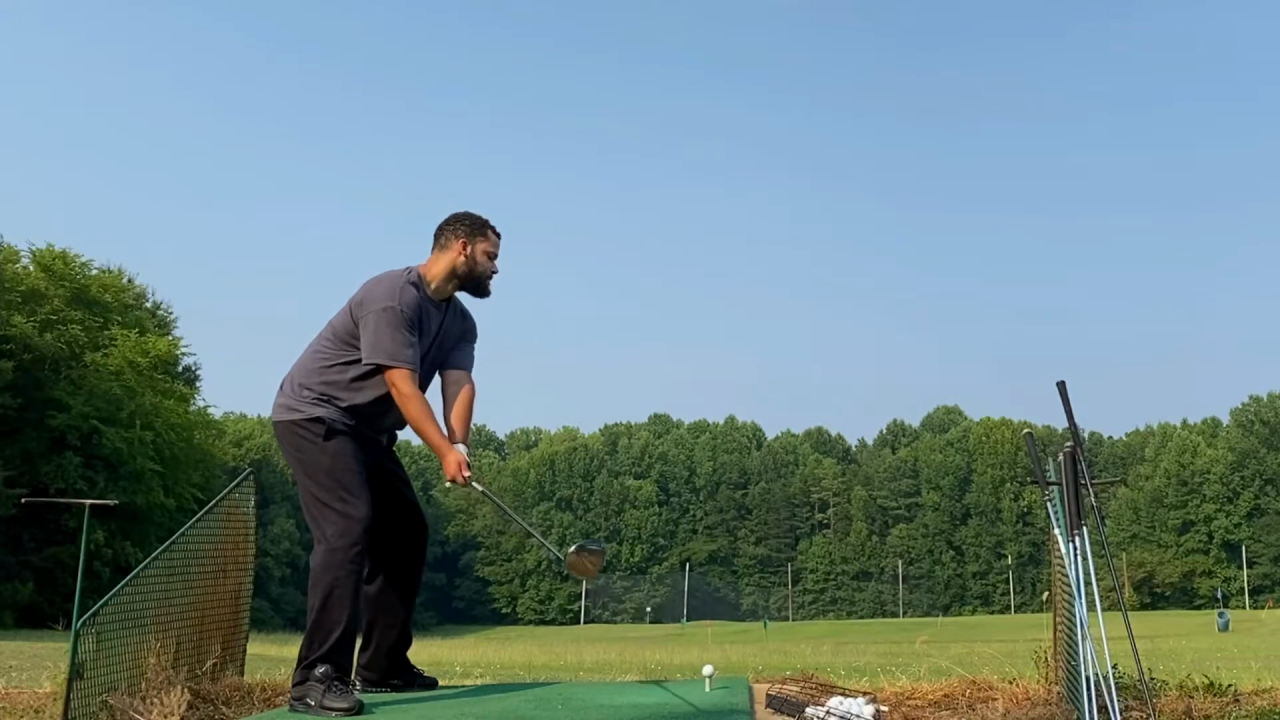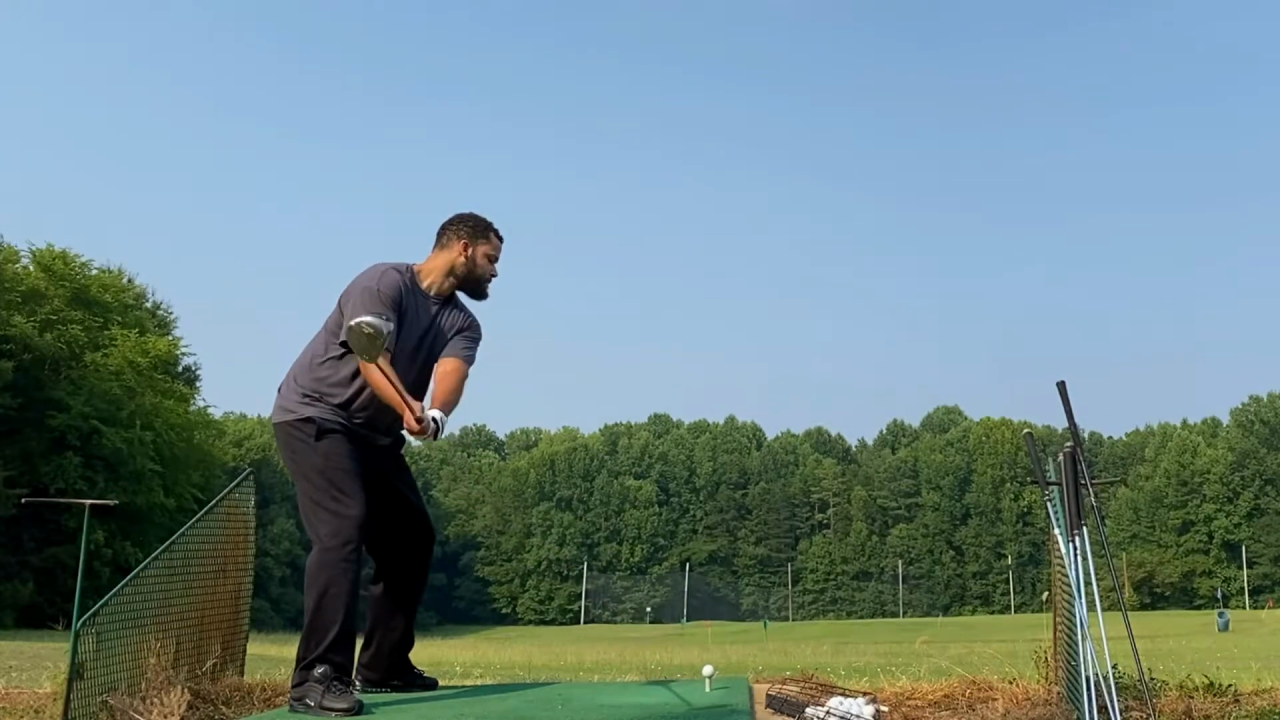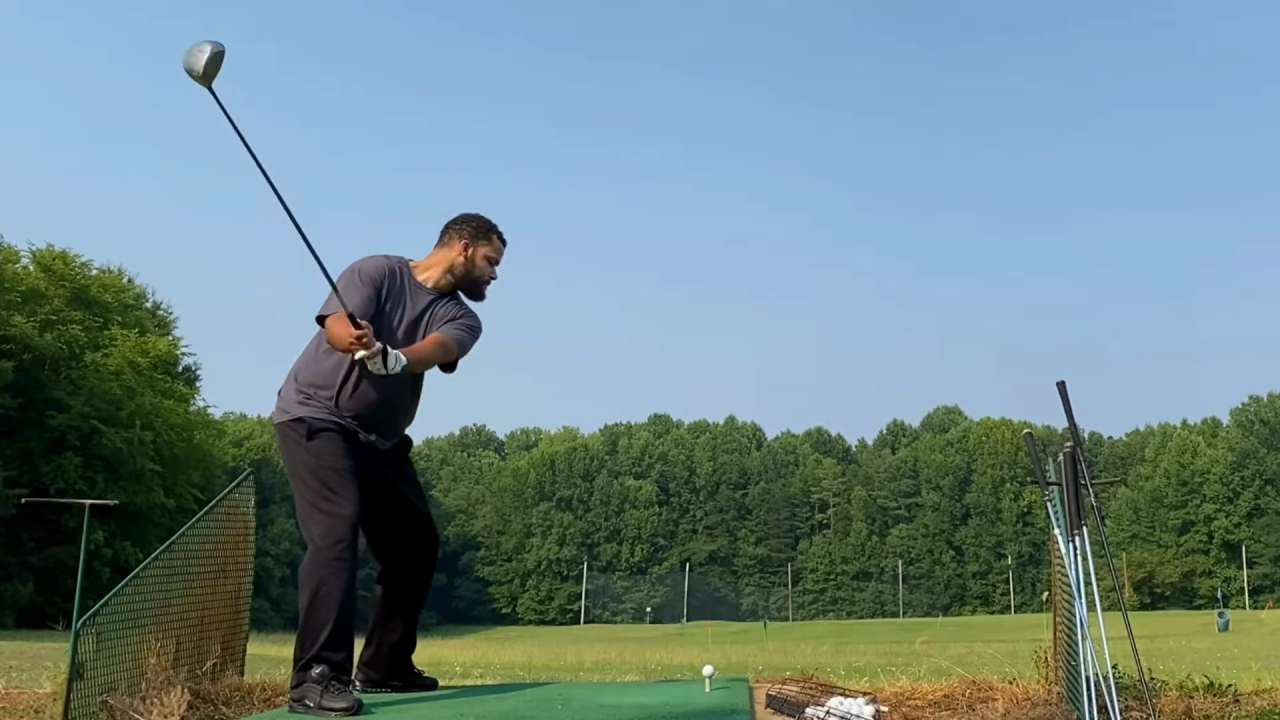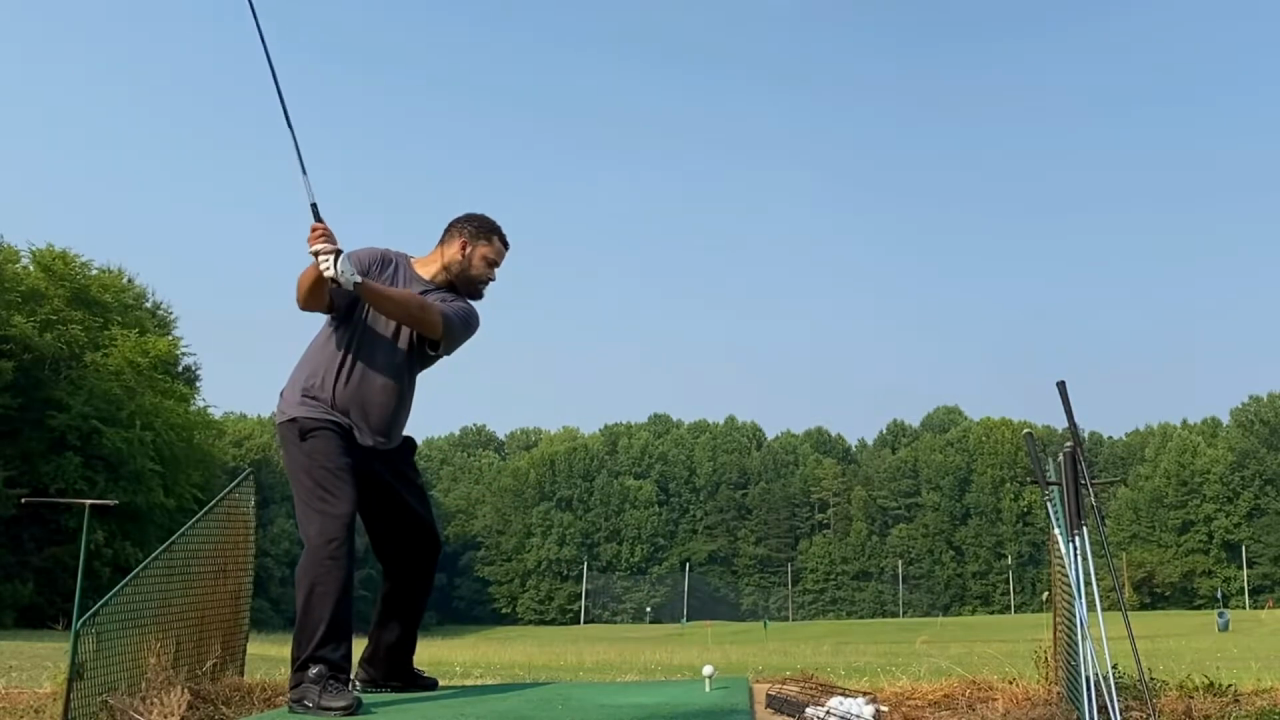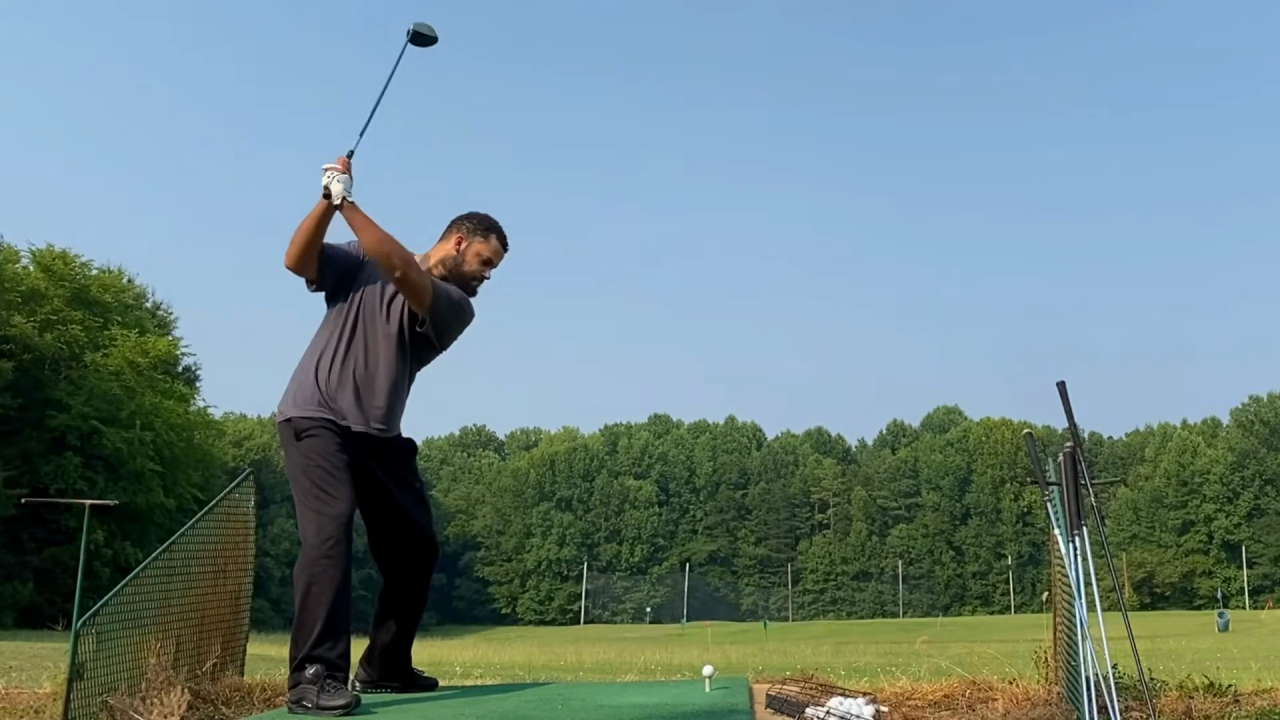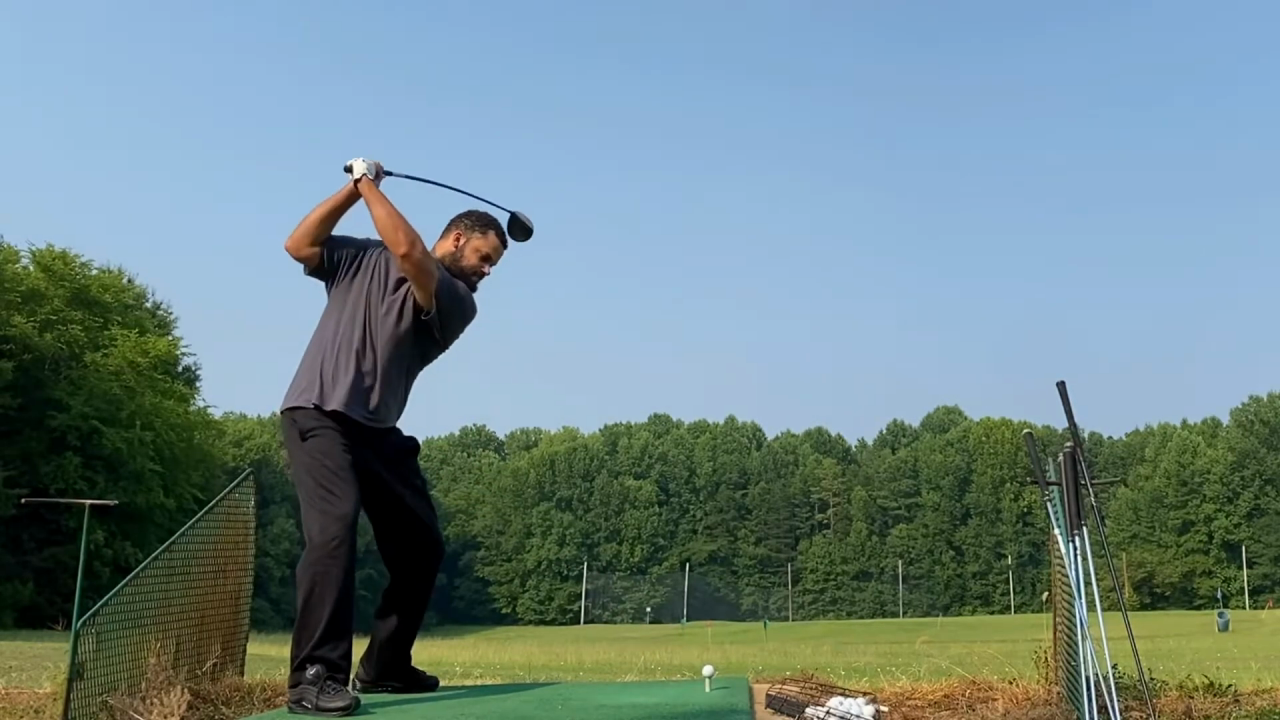
dt=0.5s
person 1, frame 1
left shoulder: (460, 322)
right shoulder: (395, 293)
left elbow: (460, 385)
right elbow: (402, 385)
left wrist: (458, 447)
right wrist: (443, 451)
left hip: (366, 430)
right hip: (315, 417)
left knee: (405, 535)
right knee: (348, 529)
left ankle: (382, 665)
right ankle: (316, 676)
person 1, frame 2
left shoulder: (463, 323)
right shoulder: (384, 282)
left elbow: (452, 372)
right elbow: (370, 359)
left wrist: (435, 416)
right wrist: (406, 407)
left hip: (373, 434)
right hip: (314, 418)
left knee: (411, 538)
right knee: (343, 529)
left ankle: (383, 665)
right ankle: (317, 676)
person 1, frame 3
left shoulder: (463, 319)
right shoulder: (378, 272)
left elbow: (436, 349)
right elbow: (334, 327)
left wrist: (394, 357)
right wrist: (351, 336)
left hip: (380, 437)
right hip: (314, 418)
left knee: (417, 543)
right knee: (337, 530)
left ankle: (383, 666)
right ankle: (316, 677)
person 1, frame 4
left shoulder: (461, 314)
right shoulder: (375, 262)
left elbow: (417, 314)
right elbow: (309, 299)
left wrist: (354, 283)
right wrist: (321, 269)
left hip: (381, 438)
right hip: (316, 419)
left knee: (418, 546)
right knee: (333, 529)
left ankle: (384, 665)
right ankle: (314, 676)
person 1, frame 5
left shoulder: (457, 310)
right shoulder: (360, 261)
left elbow: (403, 272)
right elbow: (297, 261)
left wrist: (348, 202)
right wrist: (327, 201)
left hip: (380, 435)
right hip: (315, 419)
left knee: (415, 548)
right knee: (330, 529)
left ankle: (384, 667)
person 1, frame 6
left shoulder: (458, 306)
right shoulder: (363, 258)
left elbow: (408, 252)
right elbow: (298, 244)
left wrist: (370, 185)
right wrist: (354, 186)
left hip: (379, 431)
right hip: (318, 415)
left knee: (421, 545)
right knee: (334, 527)
left ankle: (384, 665)
